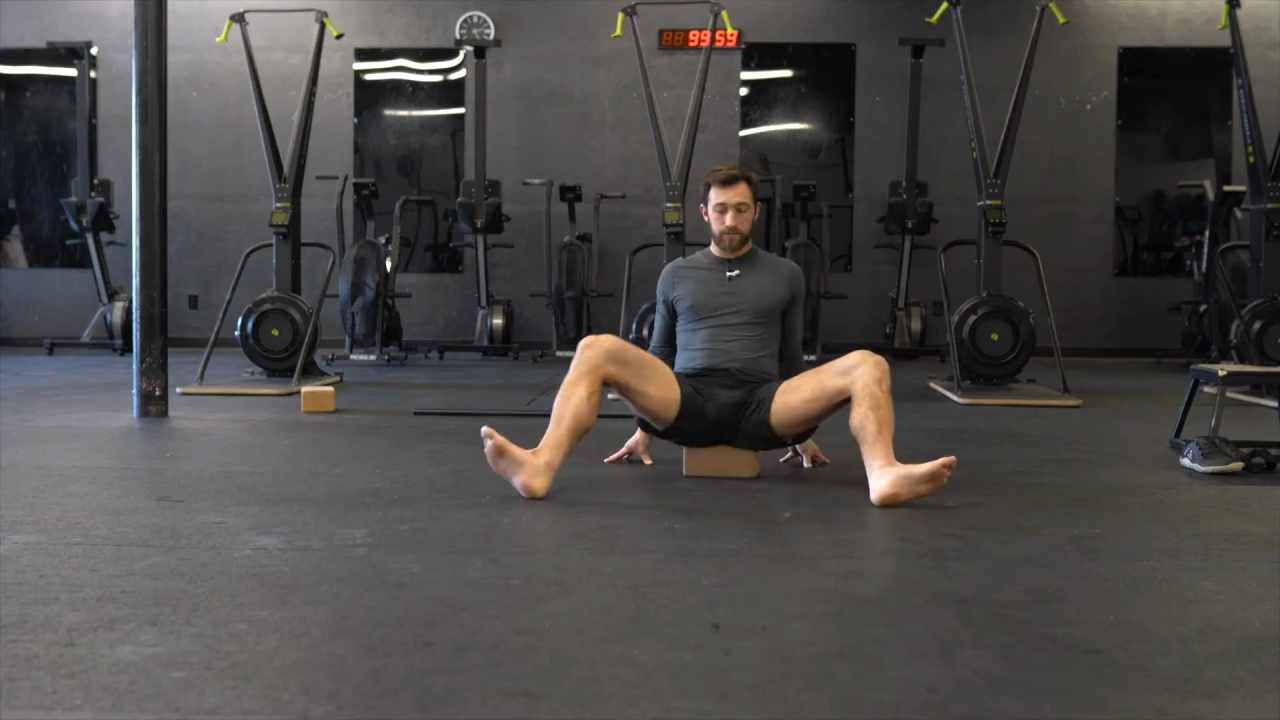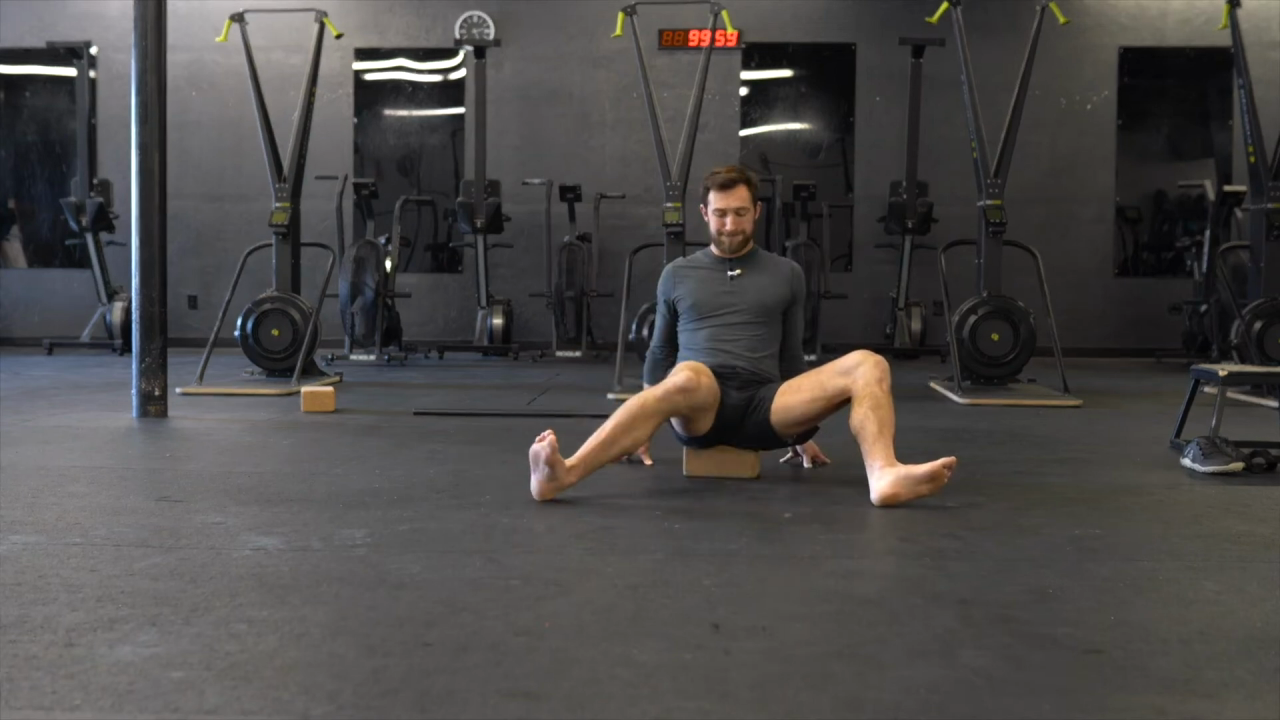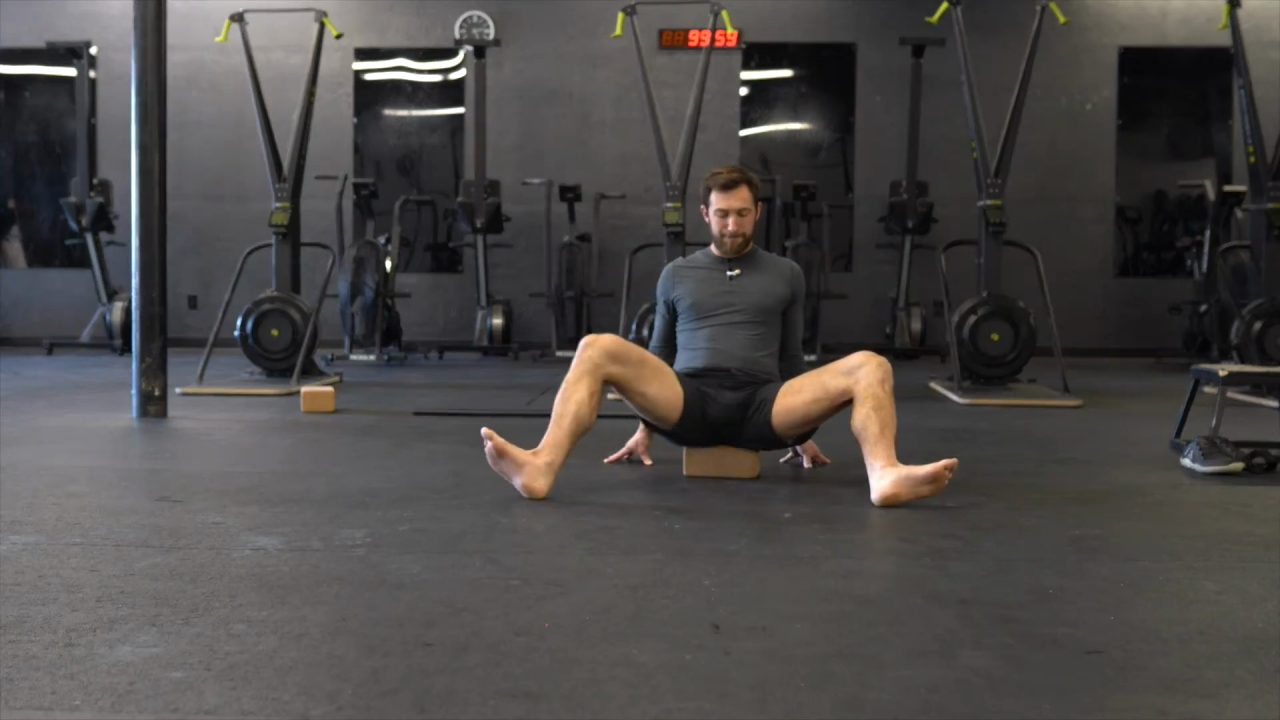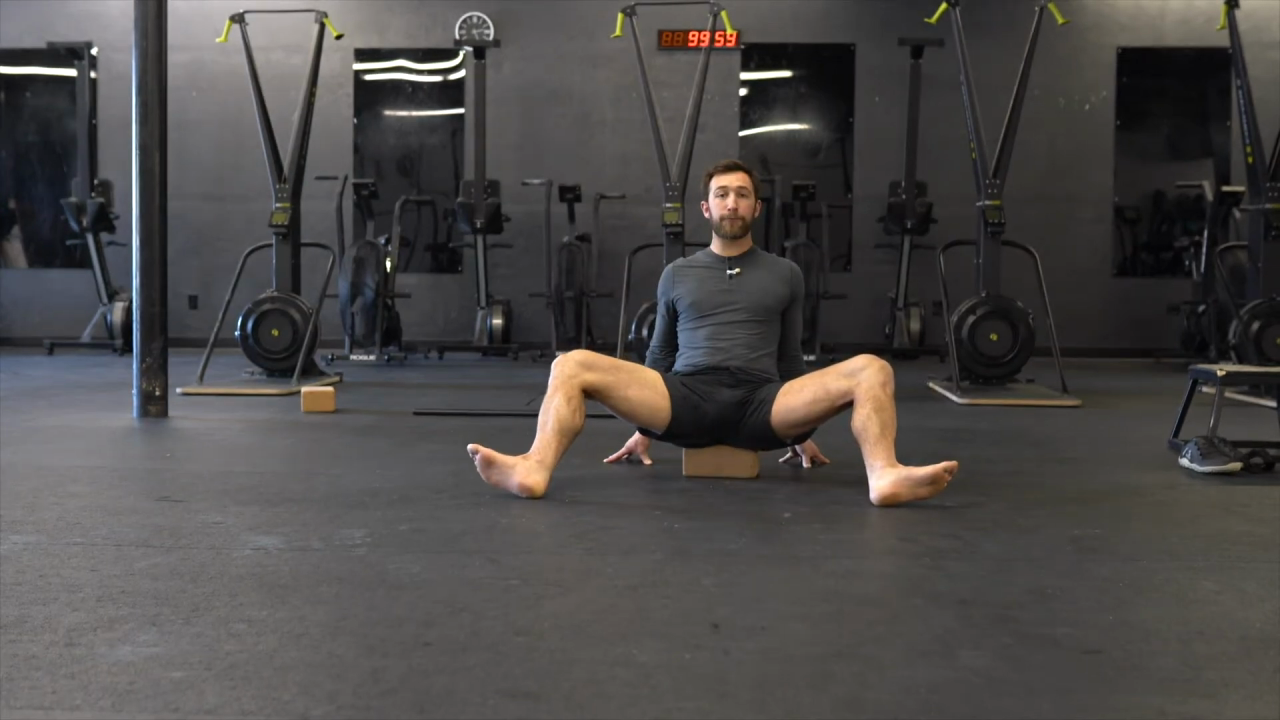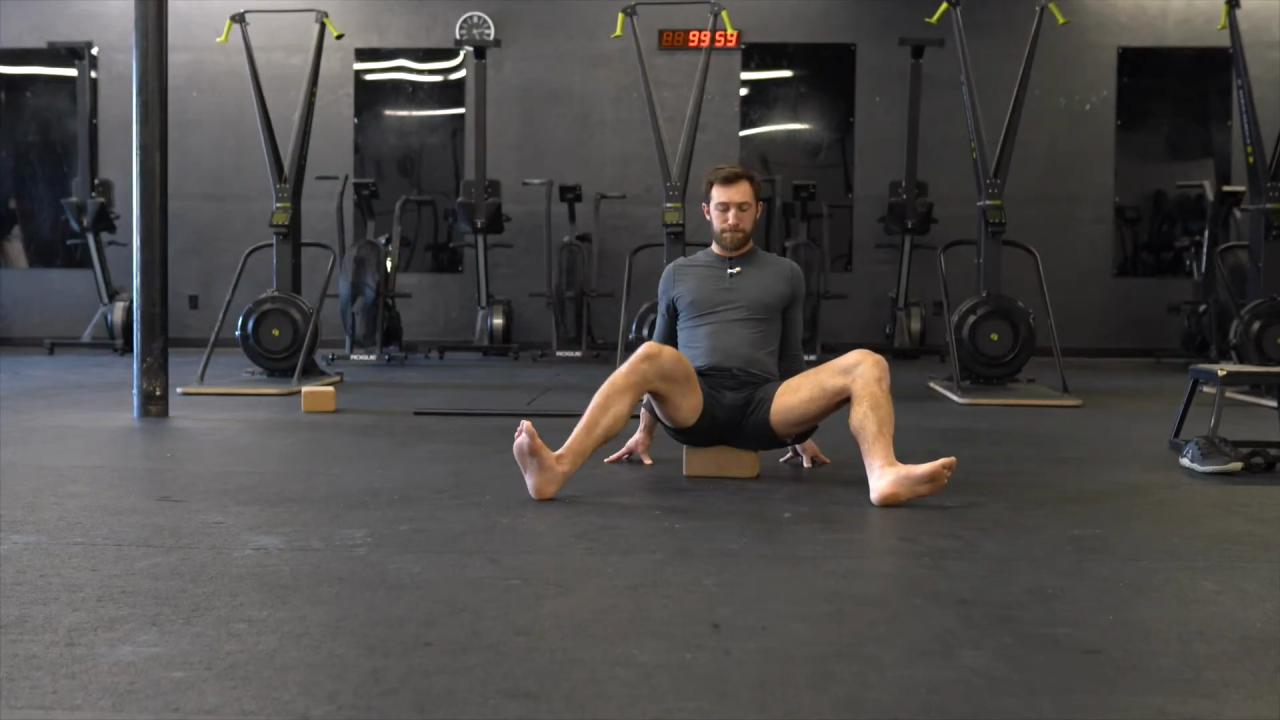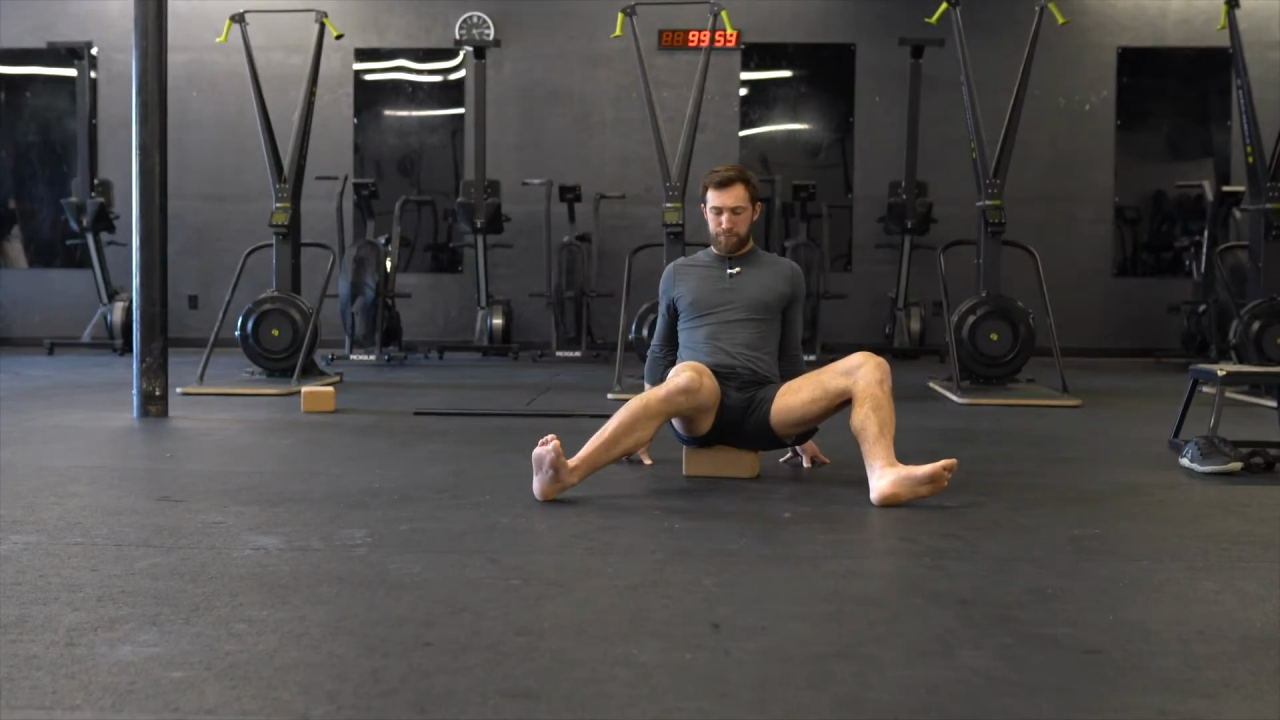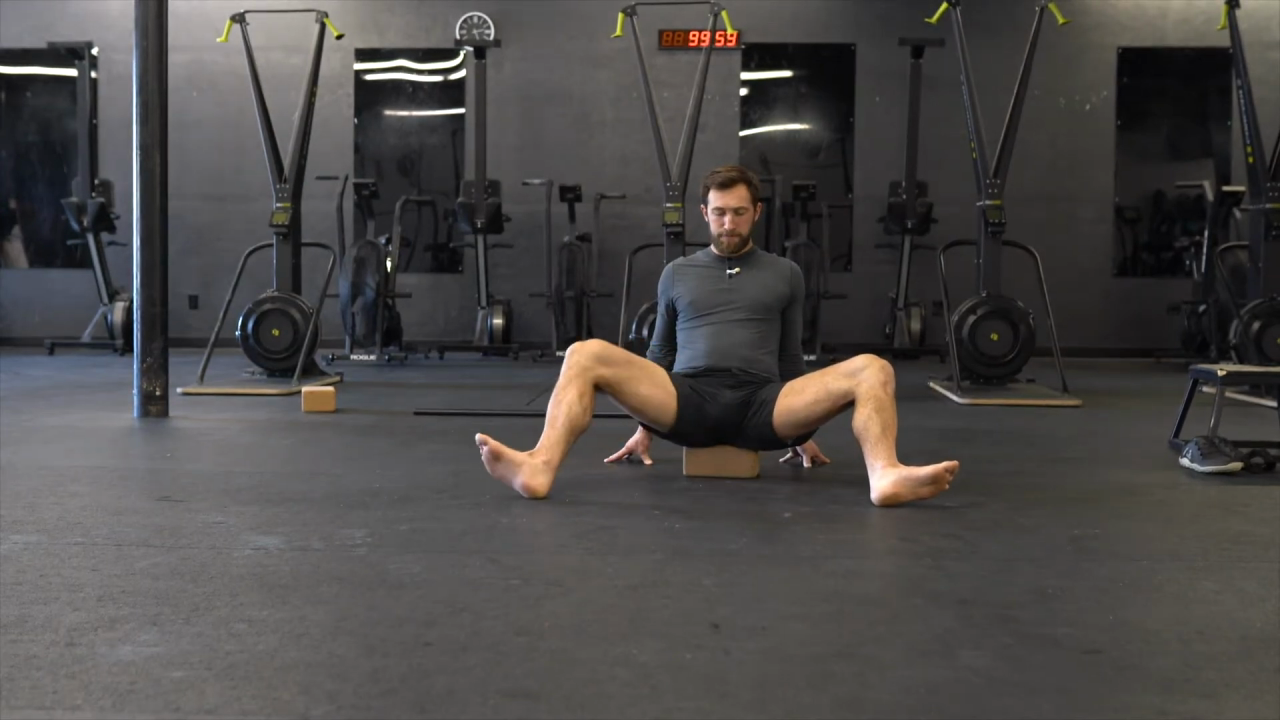
dt=0.7s
person 1, frame 1
left shoulder: (785, 275)
right shoulder: (676, 275)
left elbow: (791, 358)
right elbow: (661, 356)
left wrist: (801, 430)
right wrist: (645, 427)
left hip: (758, 407)
right hip: (689, 404)
left knee: (868, 365)
right knee: (597, 348)
left ankle: (884, 475)
right ankle: (542, 466)
person 1, frame 2
left shoulder: (786, 274)
right shoulder: (677, 275)
right elbow: (661, 355)
left wrist: (802, 428)
right wrist: (645, 427)
left hip: (763, 406)
right hip: (698, 408)
left knee: (868, 366)
right knee: (689, 379)
left ankle: (884, 475)
right ankle: (565, 474)
person 1, frame 3
left shoulder: (785, 274)
right shoulder: (677, 275)
left elbow: (790, 358)
right elbow: (660, 355)
left wrist: (801, 430)
right wrist: (645, 428)
left hip: (760, 406)
right hip: (690, 404)
left knee: (870, 367)
right knee: (597, 349)
left ankle: (885, 476)
right ankle: (543, 468)
person 1, frame 4
left shoulder: (785, 275)
right shoulder: (677, 275)
left elbow: (789, 358)
right elbow: (661, 355)
left wrist: (800, 428)
right wrist: (643, 426)
left hip: (758, 405)
right hip: (688, 399)
left knee: (872, 371)
right knee: (572, 366)
left ankle: (884, 475)
right ankle: (535, 469)
person 1, frame 5
left shoulder: (785, 274)
right shoulder: (678, 273)
left elbow: (790, 357)
right elbow: (665, 348)
left wrist: (801, 429)
right wrist: (646, 428)
left hip: (760, 406)
right hip: (692, 405)
left knee: (867, 365)
right knee: (653, 355)
left ankle: (884, 475)
right ankle: (558, 468)
person 1, frame 6
left shoulder: (785, 274)
right shoulder: (678, 274)
right elbow: (661, 354)
left wrist: (800, 428)
right wrist: (646, 428)
left hip: (762, 406)
right hip: (695, 410)
left knee: (868, 367)
right knee: (689, 379)
left ankle: (884, 475)
right ankle: (568, 473)
person 1, frame 7
left shoulder: (785, 274)
right shoulder: (677, 274)
left elbow: (789, 358)
right elbow: (660, 354)
left wrist: (800, 429)
right wrist: (644, 426)
left hip: (759, 404)
right hip: (691, 401)
left knee: (872, 370)
right knee: (585, 356)
left ankle: (885, 477)
right ankle: (541, 468)
